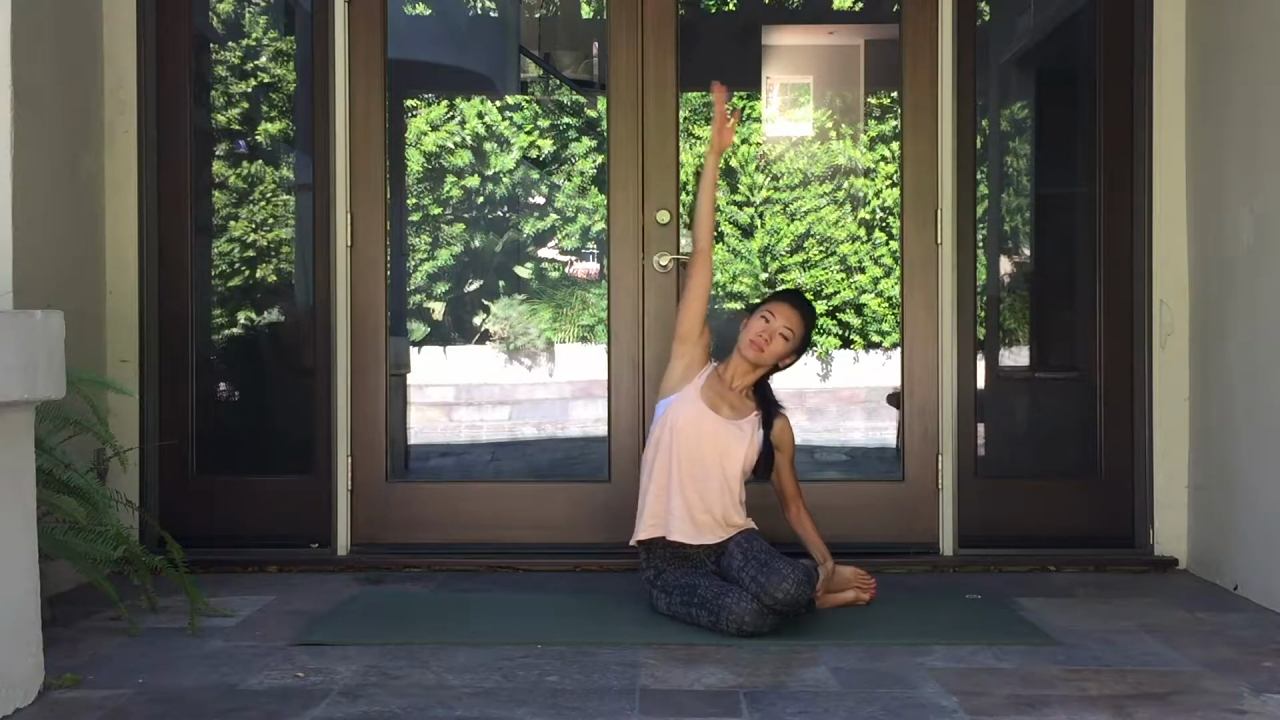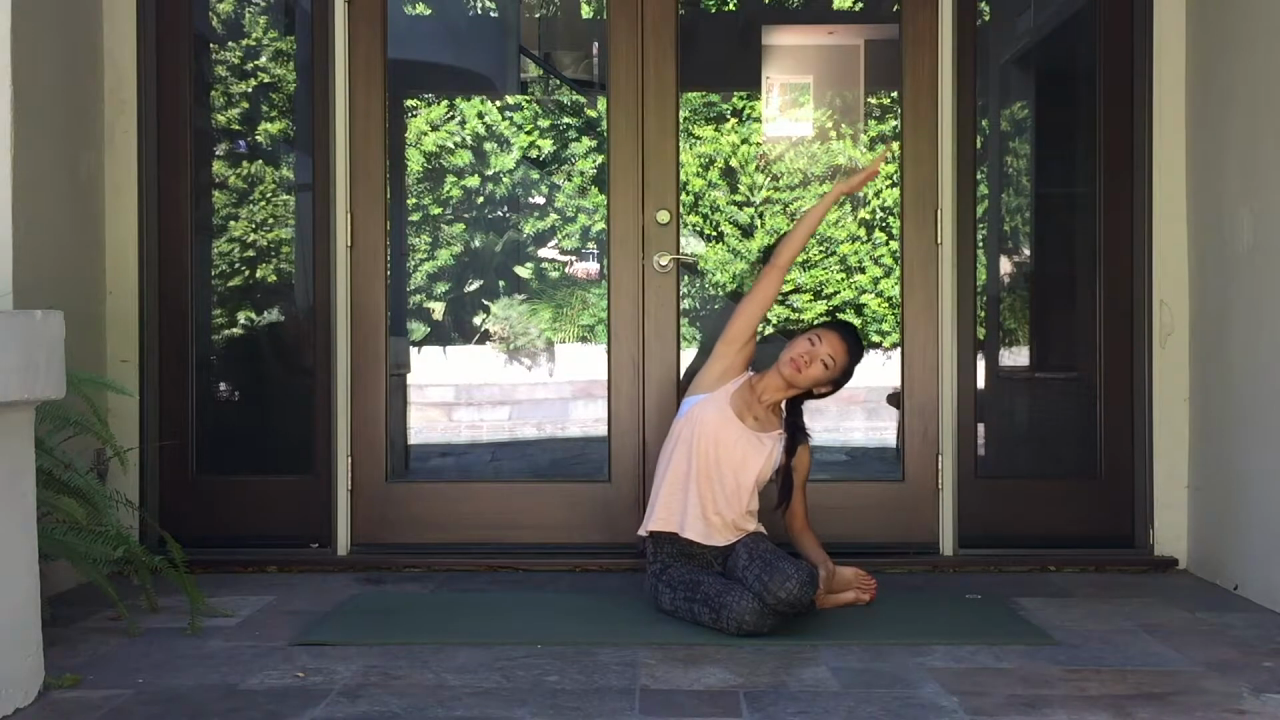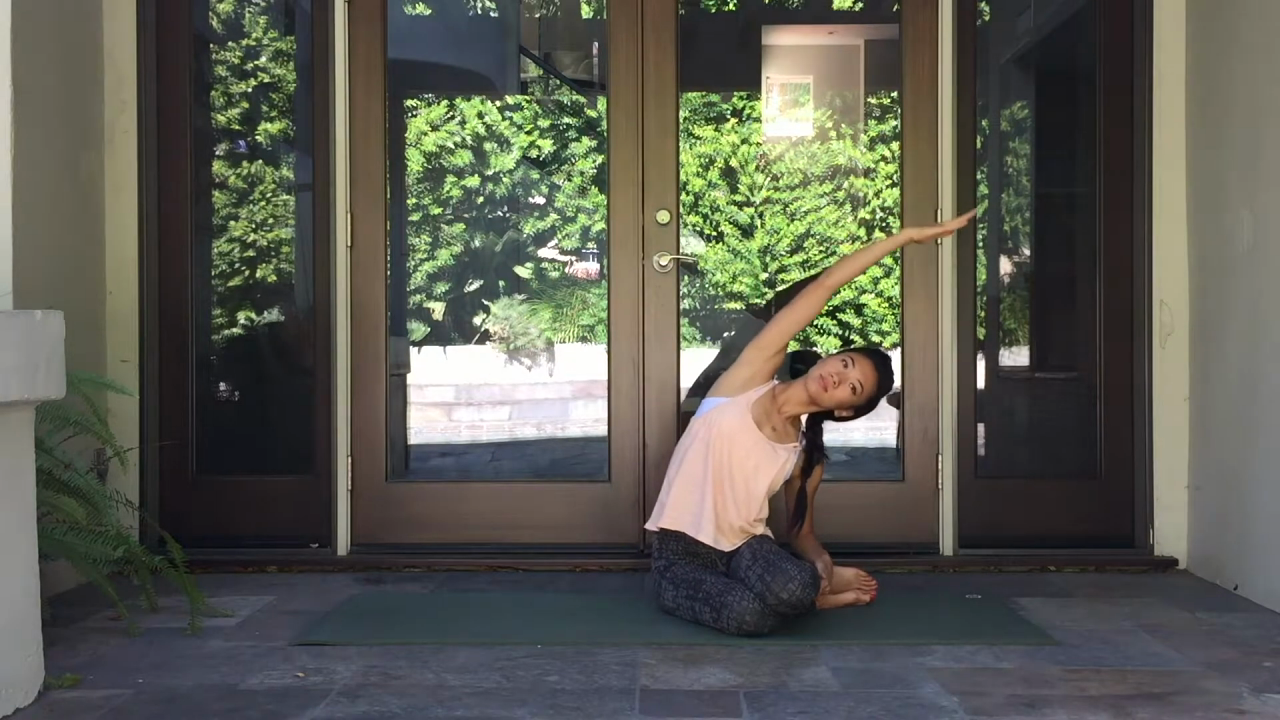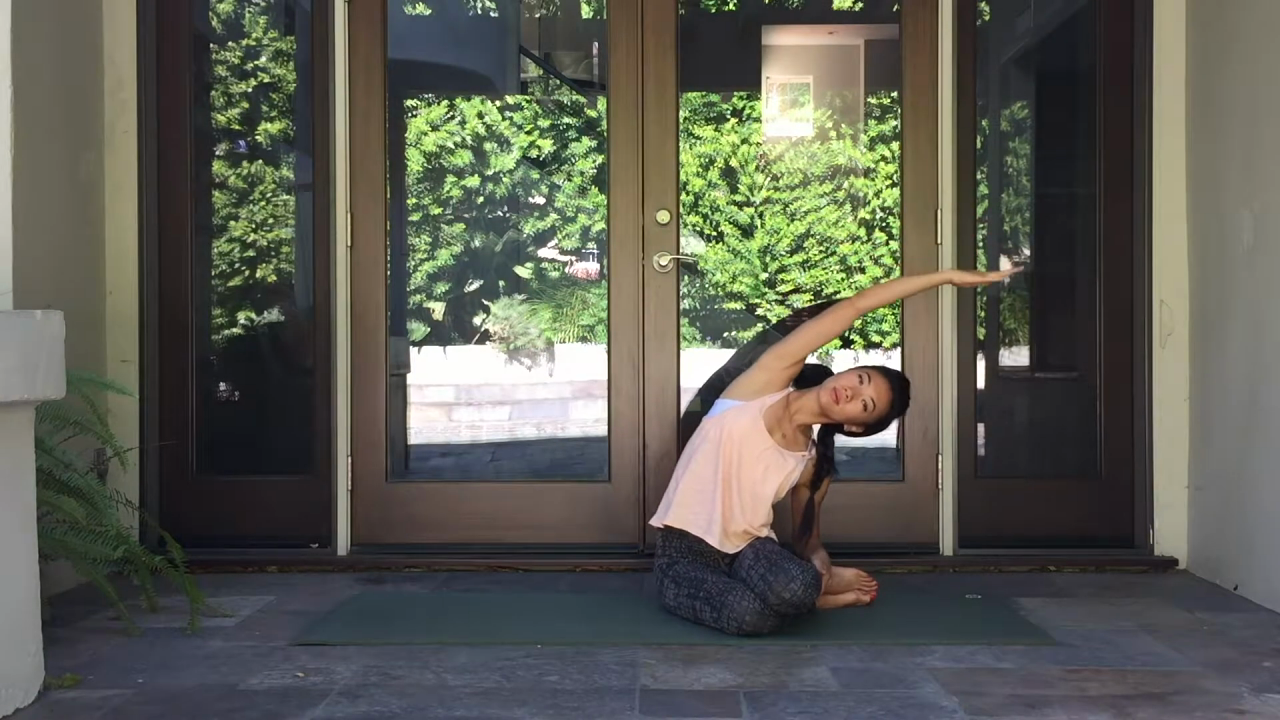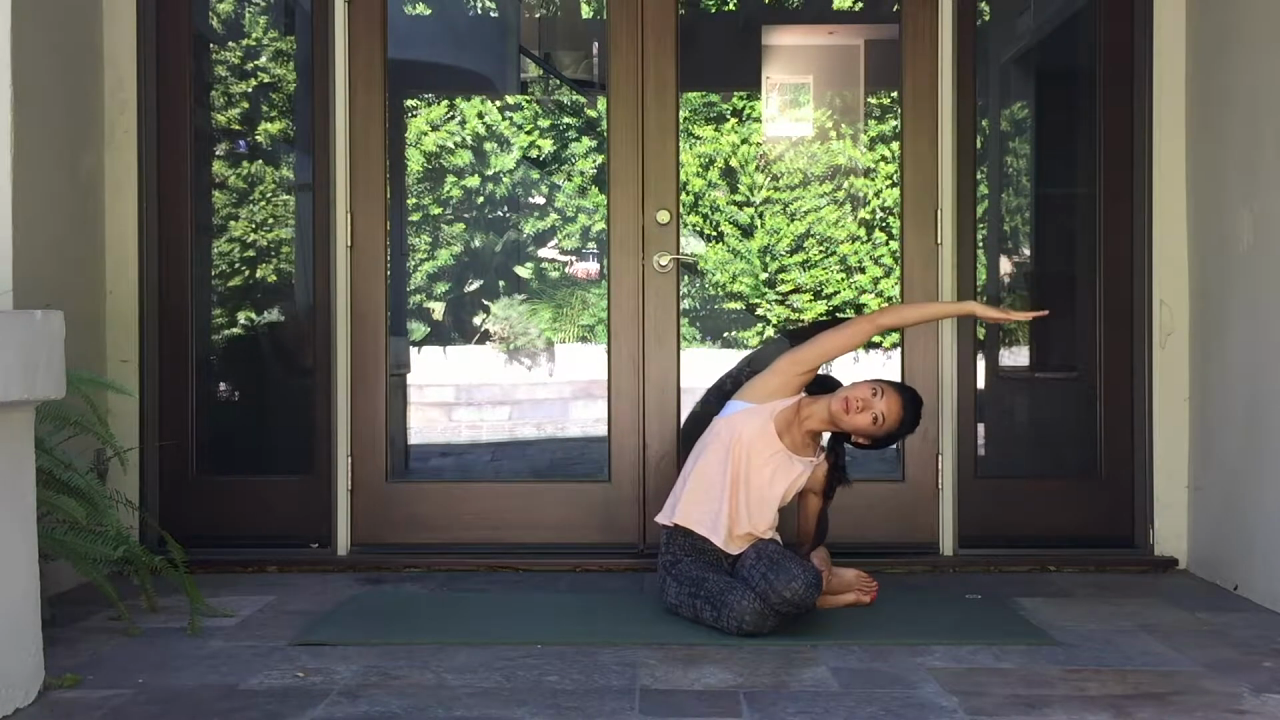
dt=0.4s
person 1, frame 1
left shoulder: (774, 426)
right shoulder: (690, 364)
left elbow: (792, 504)
right elbow: (701, 255)
left wrist: (826, 562)
right wrist: (715, 155)
left hip: (731, 540)
right hip: (668, 557)
left knee: (783, 588)
right knee: (745, 616)
left ankle: (818, 583)
right ankle: (812, 590)
person 1, frame 2
left shoulder: (793, 448)
right shoulder: (729, 369)
left elbow: (798, 526)
right elbow: (777, 268)
left wrist: (826, 565)
right wrist: (838, 191)
left hip: (739, 543)
right hip: (675, 551)
left knee: (791, 586)
right knee: (747, 615)
left ankle: (817, 586)
right ankle: (814, 592)
person 1, frame 3
left shoulder: (805, 458)
right shoulder: (754, 374)
left elbow: (802, 533)
right elbow: (823, 287)
left wrist: (822, 565)
right wrist: (908, 235)
left hip: (744, 546)
right hip: (679, 549)
left knee: (794, 588)
right knee: (749, 615)
left ankle: (816, 585)
right ankle: (815, 592)
person 1, frame 4
left shoulder: (812, 465)
right shoulder: (770, 379)
left elbow: (807, 538)
right elbow: (853, 307)
left wrist: (820, 565)
right wrist: (948, 276)
left hip: (747, 548)
right hip: (683, 547)
left knee: (797, 589)
right knee: (749, 616)
right ankle: (819, 592)
person 1, frame 5
left shoulder: (819, 471)
right shoulder: (782, 383)
left elbow: (809, 540)
right elbow: (875, 322)
left wrist: (817, 559)
right wrist: (971, 308)
left hip: (750, 549)
right hip: (688, 547)
left knee: (798, 586)
right knee: (749, 615)
